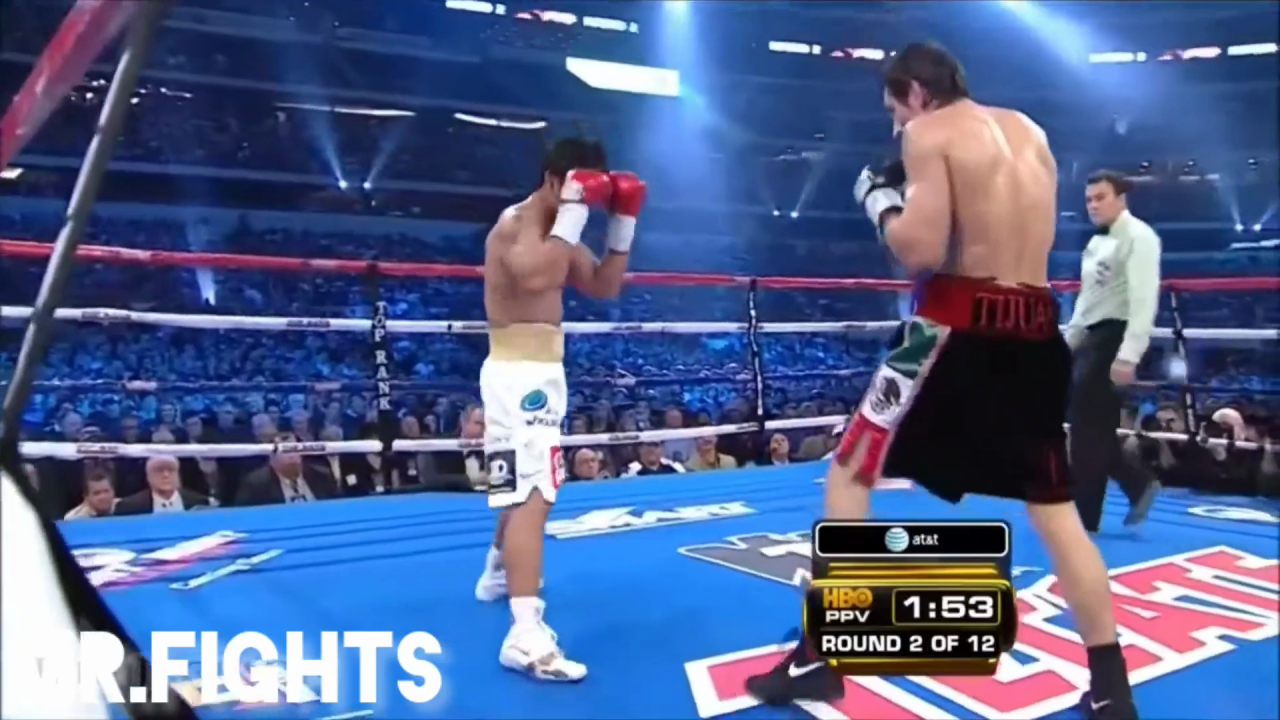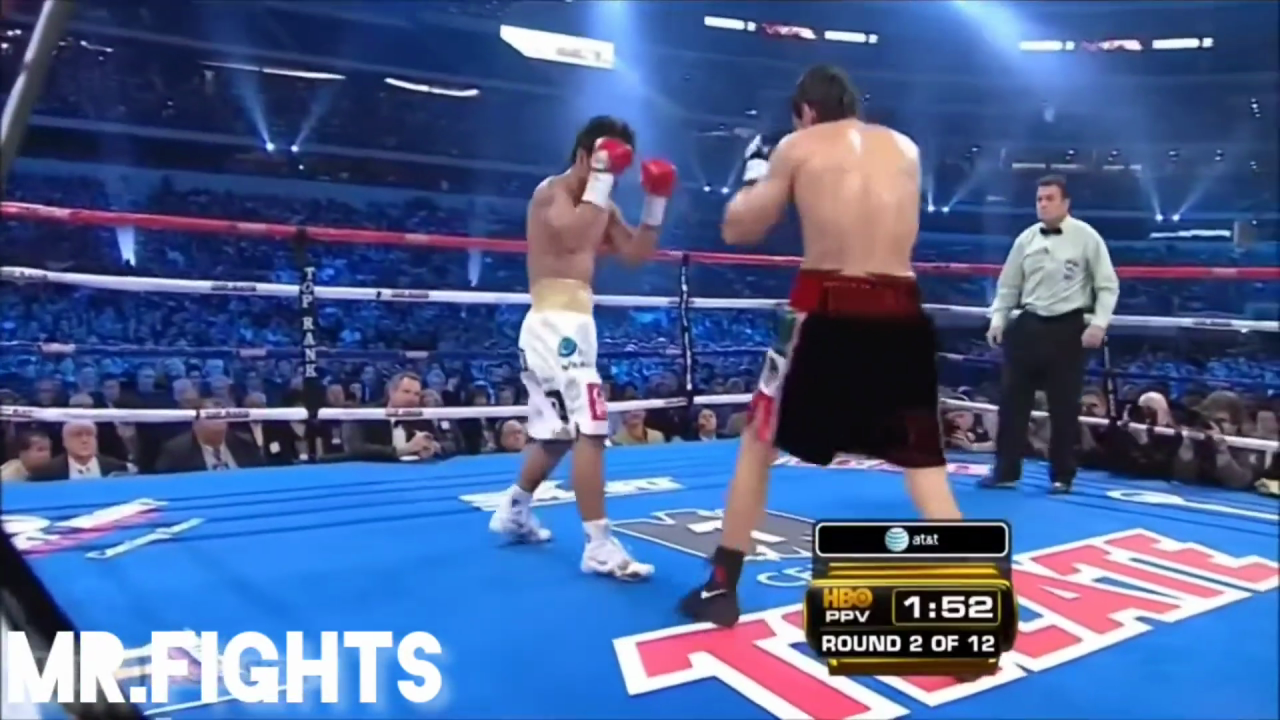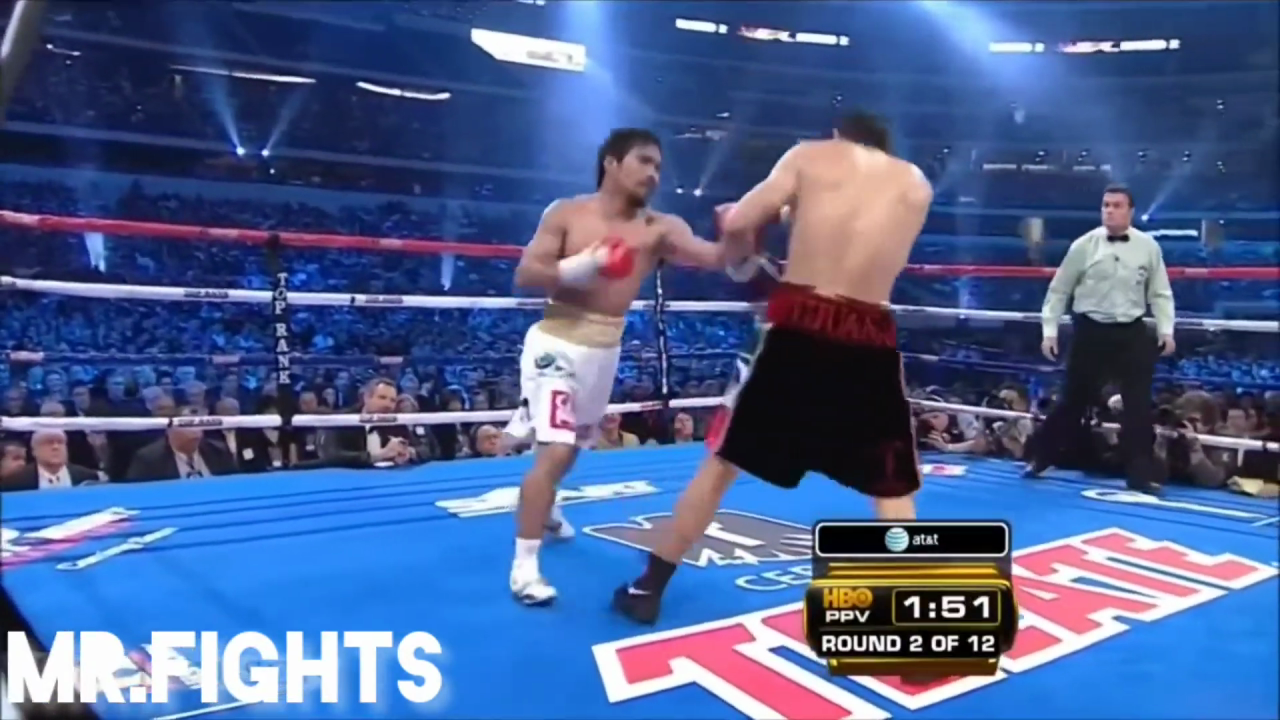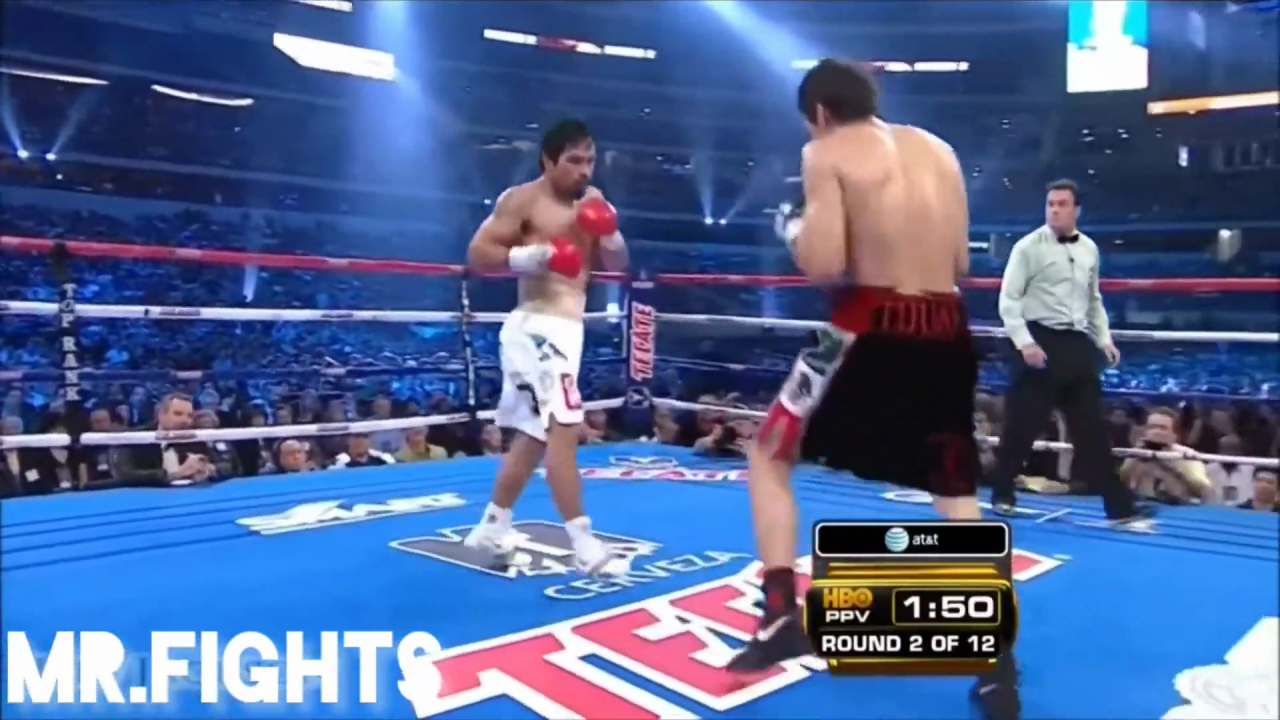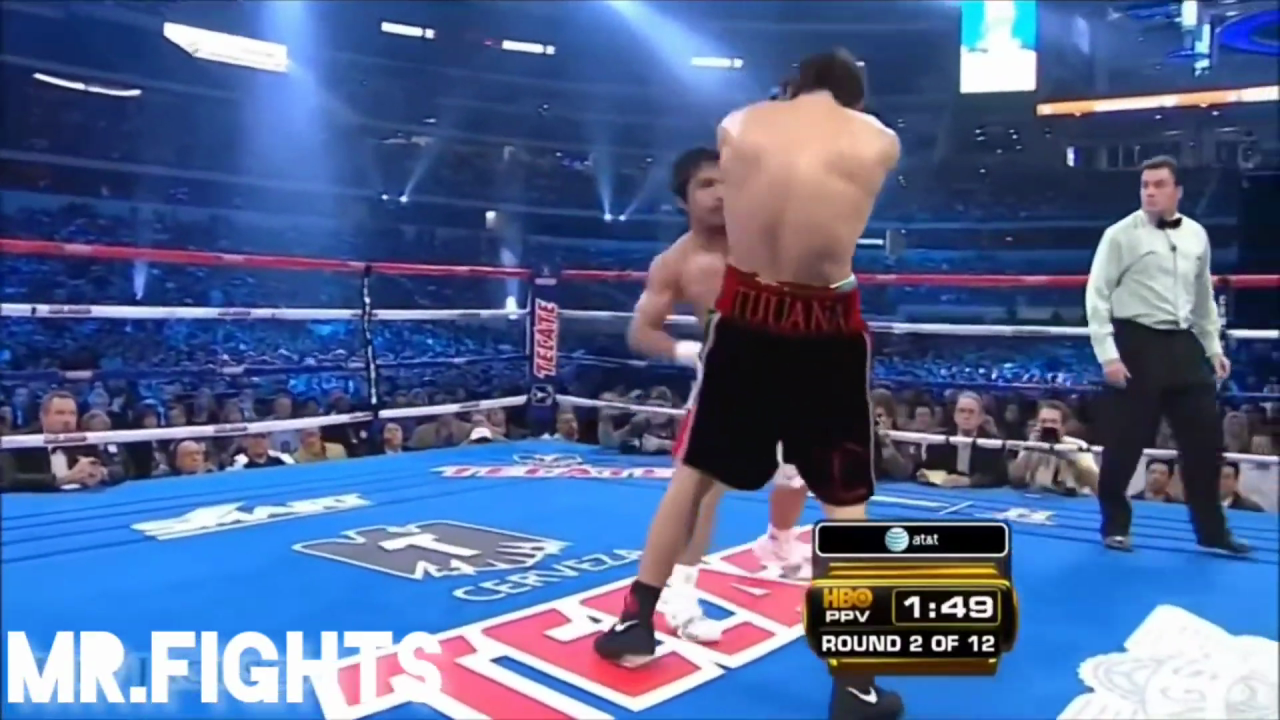
dt=1s
person 1, frame 1
left shoulder: (930, 132)
right shoulder: (1028, 131)
left elbow: (922, 252)
left wrist: (882, 199)
left hip: (960, 325)
right hip: (1034, 326)
left knee: (850, 474)
right knee: (1054, 509)
left ankle: (813, 661)
person 1, frame 2
left shoulder: (798, 146)
right shoulder: (904, 146)
left elbow: (738, 230)
left wrist: (757, 171)
left hip: (828, 310)
right hip: (900, 312)
left knee: (758, 443)
right knee: (925, 466)
left ankle: (719, 587)
person 1, frame 3
left shoulder: (809, 155)
right shoulder: (916, 184)
left elbow: (734, 226)
left wrist: (765, 231)
left hip: (797, 331)
right hip: (870, 343)
left knee: (720, 465)
right knee: (896, 498)
left ankle: (648, 587)
person 1, frame 4
left shoulder: (829, 154)
right shoulder: (939, 150)
left elbow: (823, 263)
right elbow: (960, 262)
left wrist: (798, 230)
left hip: (872, 330)
right hip: (944, 331)
left knee: (769, 456)
right knee: (957, 500)
left ankle: (783, 614)
person 1, frame 5
left shoulder: (737, 126)
right shoulder: (878, 142)
left hip: (744, 318)
right hip: (829, 329)
left knee: (694, 470)
right knee: (846, 503)
left ankle: (635, 621)
person 2, frame 1
left shoulder: (555, 232)
right shoulder: (518, 223)
left elbow: (604, 286)
right elbow: (535, 279)
left wrist: (623, 219)
right wrist: (573, 213)
left hip: (537, 370)
right hip: (521, 373)
left knee: (526, 486)
right knee: (536, 494)
left ankle: (499, 574)
right ankle: (527, 635)
person 2, frame 2
left shoulder: (600, 206)
right shoulder: (552, 192)
left elbow: (635, 251)
right elbow: (575, 235)
left wrist: (656, 198)
right wrist: (602, 178)
left hip: (571, 325)
right hip: (556, 326)
left knee: (556, 432)
right knee: (589, 432)
left ankle: (514, 512)
right ankle: (600, 547)
person 2, frame 3
left shoulder: (659, 228)
right shoulder: (566, 213)
left elbow: (711, 257)
right elbow: (525, 276)
right wrist: (584, 267)
left hip: (603, 354)
right hip: (554, 347)
left knee: (568, 449)
right knee: (554, 452)
left ankle: (543, 510)
right ankle: (525, 566)
person 2, frame 4
left shoulder: (590, 200)
right shoulder: (521, 200)
left elbow: (616, 264)
right elbow: (479, 253)
left wrist: (608, 234)
right wrist: (531, 256)
left hip: (565, 330)
right hip: (537, 329)
left knee: (533, 437)
right knee: (563, 430)
left ankle: (493, 526)
right ankle: (585, 545)
person 2, frame 5
right shoulder: (674, 265)
right elbow: (641, 332)
right wrist: (692, 353)
left knee: (793, 476)
left ankle: (779, 543)
right ankle: (680, 594)
person 3, frame 1
left shoulder: (1138, 238)
right shoulder: (1097, 243)
left elbow: (1144, 300)
left wrist: (1128, 355)
right wrist: (1068, 342)
left hip: (1114, 340)
right hip: (1096, 340)
left knee: (1090, 428)
right knee: (1095, 427)
left ankle: (1083, 515)
right ankle: (1138, 483)
person 3, frame 2
left shoulder: (1087, 238)
right shoulder: (1026, 239)
left elbow: (1108, 286)
right elbow: (1008, 285)
left wrist: (1099, 324)
right wrist: (998, 320)
left hip: (1066, 328)
right hip: (1029, 325)
left knee: (1063, 405)
right knee: (1012, 396)
left ankle: (1062, 474)
right ankle: (1006, 469)
person 3, frame 3
left shoulder: (1148, 246)
right shoulder: (1084, 246)
left elbow: (1160, 293)
right elbow: (1058, 290)
left wrist: (1165, 330)
right wrist: (1049, 331)
left hip: (1131, 333)
right hip: (1091, 331)
left knee: (1139, 405)
right knee: (1073, 400)
left ankle: (1142, 474)
right ankle: (1041, 457)
person 3, frame 4
left shoulder: (1089, 249)
right shoulder: (1029, 247)
right elbow: (1009, 299)
left wrist: (1104, 339)
right wrist: (1024, 342)
left hip: (1077, 342)
right hip: (1041, 342)
left knee: (1092, 425)
right knee: (1023, 423)
left ankle: (1118, 505)
right ankle: (1002, 494)
person 3, frame 5
left shoulder: (1196, 236)
right shoulder: (1121, 235)
left elbow: (1203, 296)
right elbow: (1097, 297)
left wrist: (1213, 346)
right wrist: (1108, 354)
left hip: (1182, 345)
right hip: (1137, 344)
left knee: (1206, 436)
right knee: (1126, 441)
left ankle: (1211, 529)
right ankle: (1115, 525)
